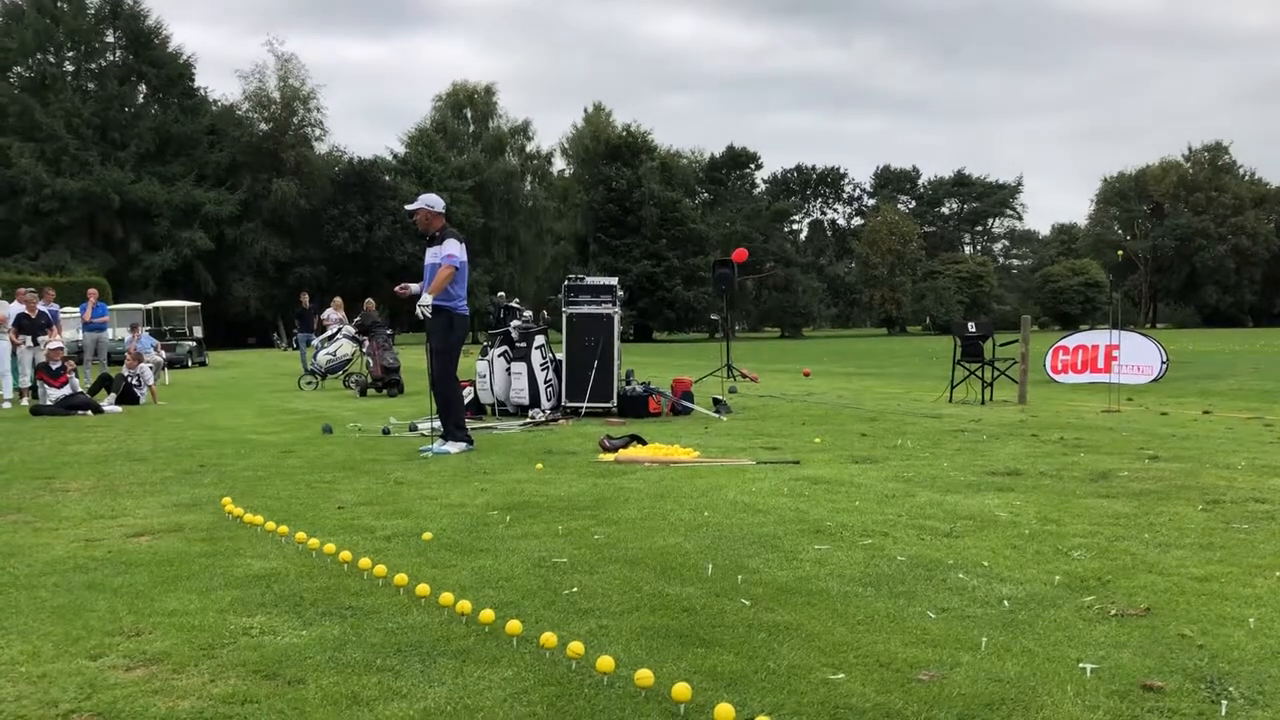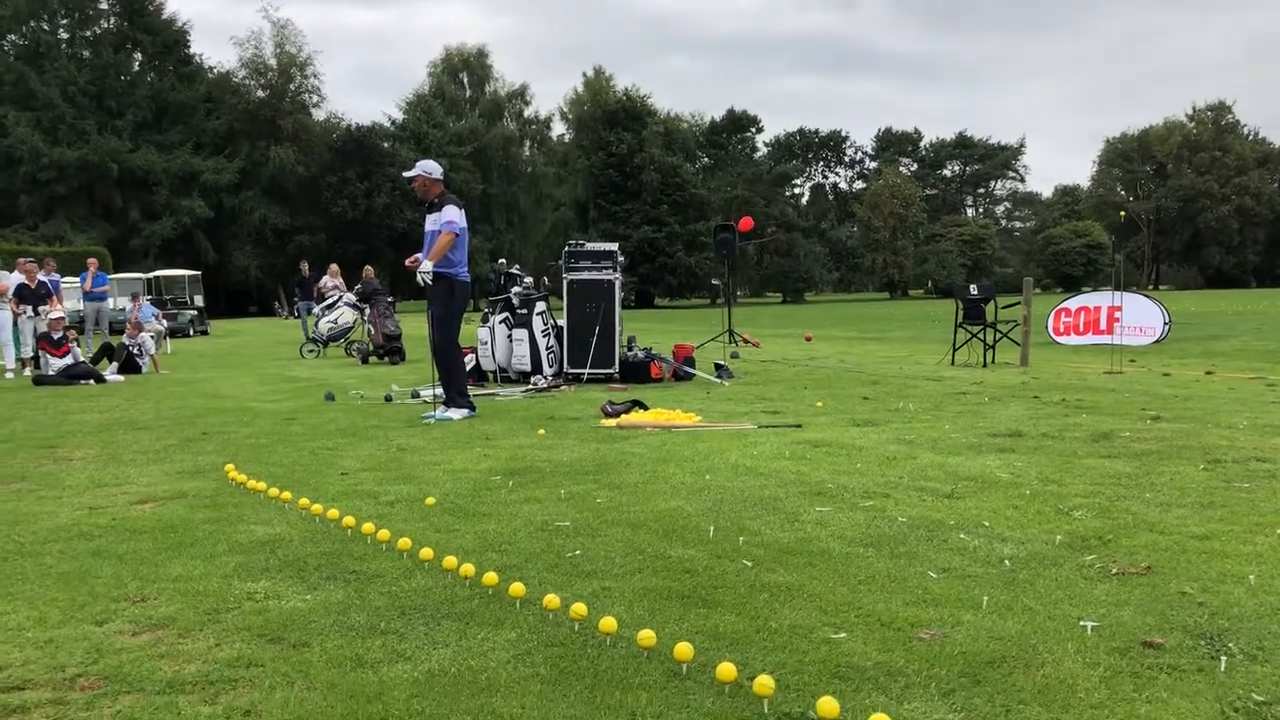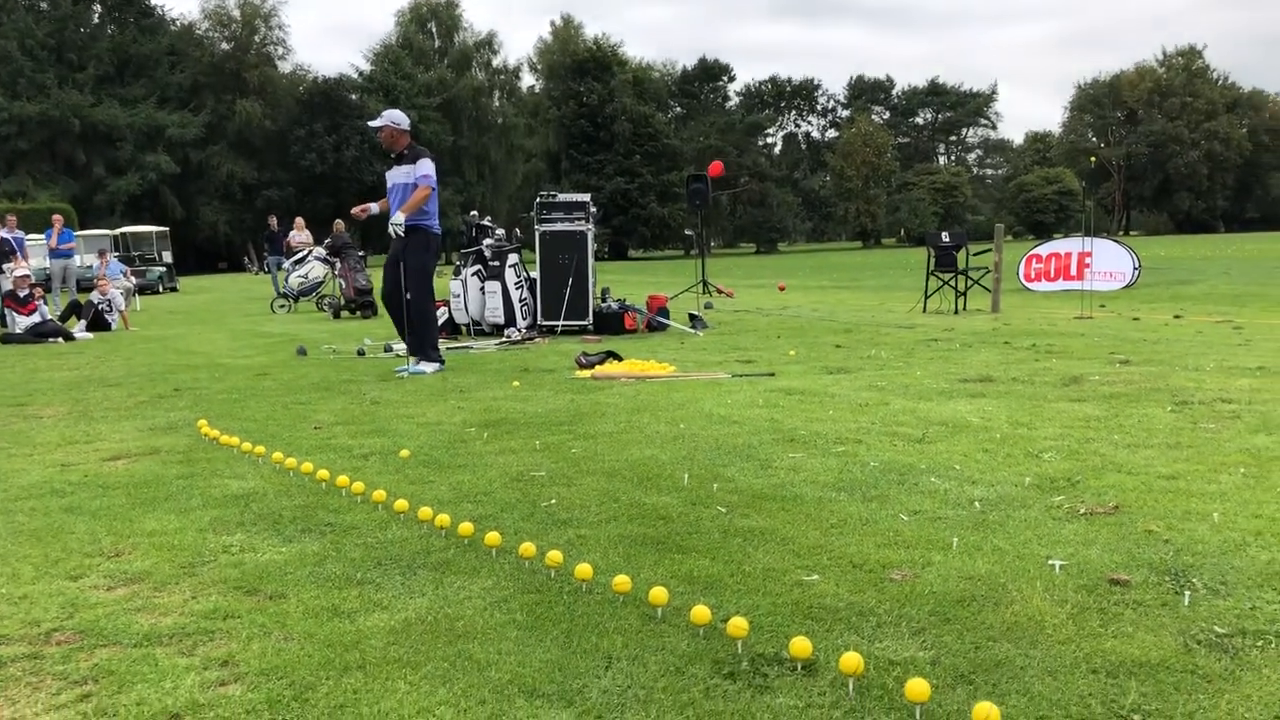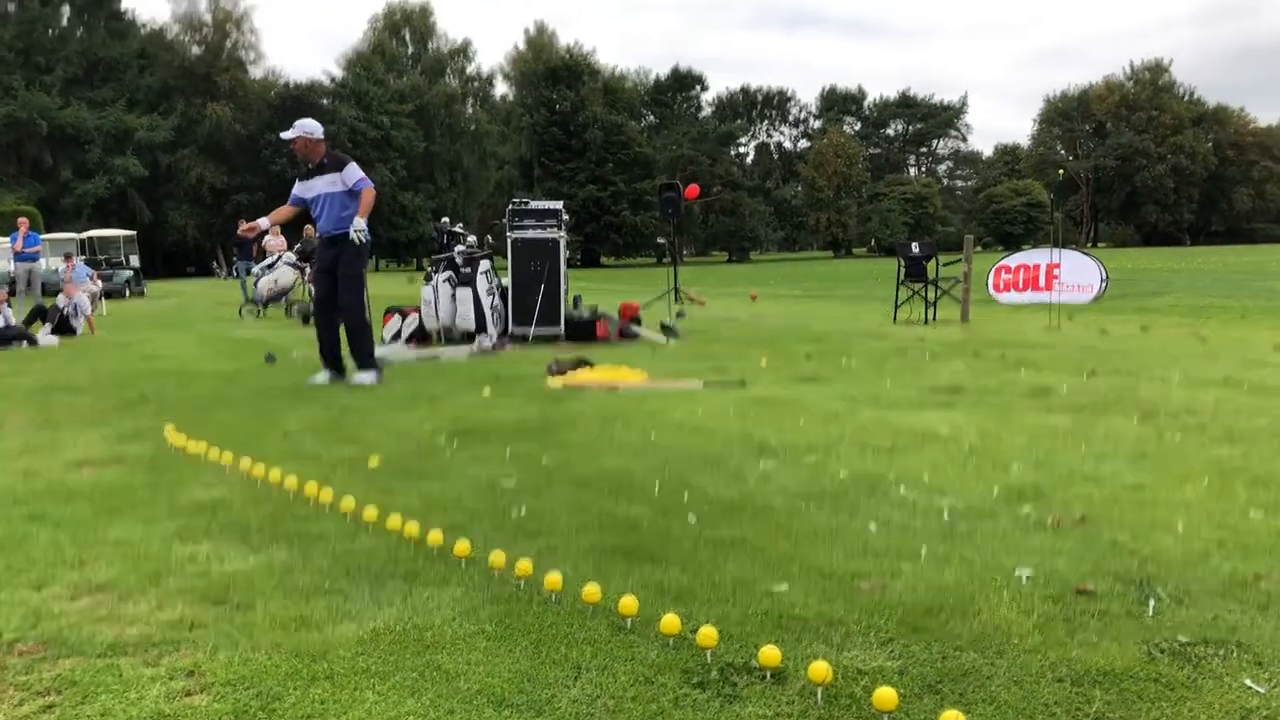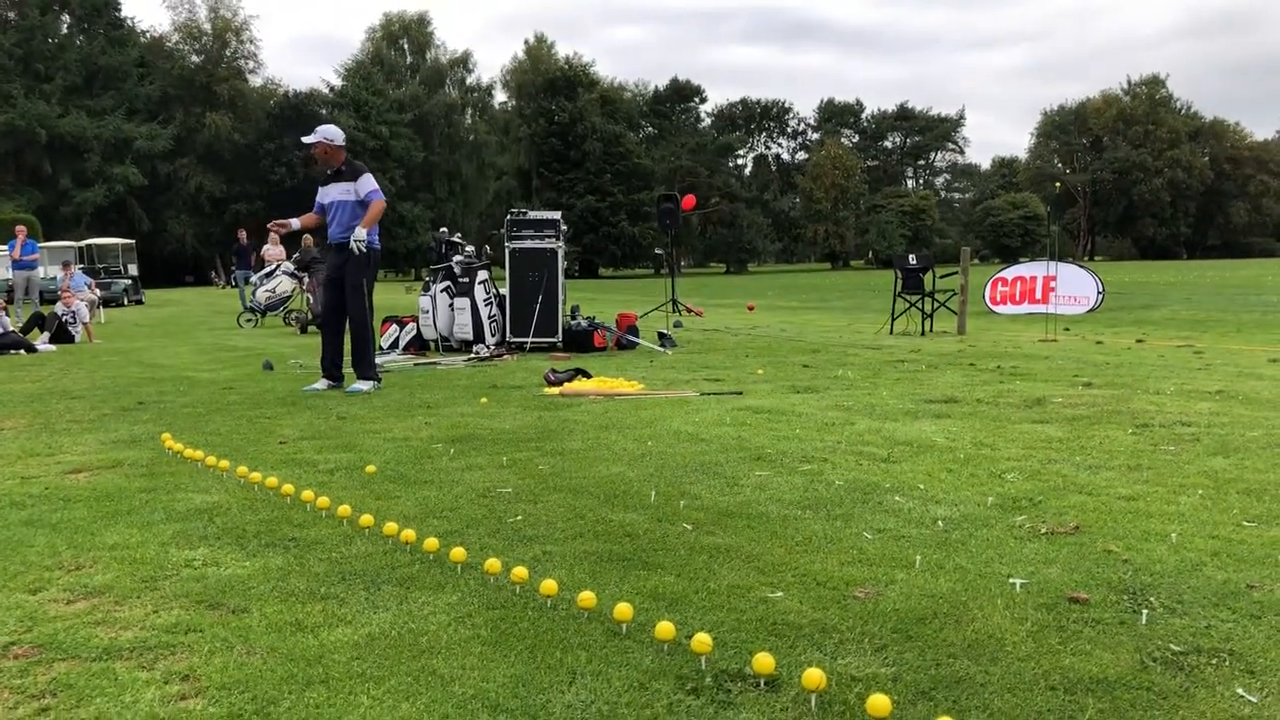
dt=1s
person 1, frame 1
left shoulder: (450, 238)
right shoulder: (432, 241)
left elbow: (448, 269)
left wrist: (428, 296)
right wrist: (415, 287)
left hip: (450, 316)
right hip: (437, 315)
left knee: (445, 378)
right knee: (438, 379)
left ankle: (460, 438)
right ankle: (449, 435)
person 1, frame 2
left shoulder: (450, 205)
right shoulder: (432, 208)
left elbow: (449, 235)
left wrist: (428, 262)
right wrist: (421, 256)
left hip: (451, 283)
right hip: (438, 282)
left knee: (446, 344)
right knee: (439, 345)
left ankle: (462, 404)
right ankle: (451, 402)
person 1, frame 3
left shoulder: (420, 158)
right shoulder: (394, 163)
left elbow: (425, 190)
left wrist: (401, 214)
right wrist: (372, 208)
left hip: (422, 234)
right hip: (400, 236)
left knee: (420, 297)
right knee: (391, 295)
left ankle: (432, 358)
right ankle: (418, 350)
person 1, frame 4
left shoulder: (342, 164)
right shoulder: (305, 177)
left elbow: (368, 191)
right elbow: (291, 208)
left wrist: (360, 220)
right wrist: (260, 224)
left hip: (351, 242)
right hip: (325, 245)
left knee: (351, 306)
right knee: (323, 307)
left ankle: (368, 367)
right ankle: (333, 367)
person 1, frame 5
left shoulder: (357, 173)
right shoulder: (326, 181)
left elbow: (379, 203)
right elbow: (318, 215)
left wrist: (362, 230)
right wrist: (291, 224)
left hip: (361, 251)
right hip: (335, 252)
left knee: (358, 314)
right knee: (330, 315)
left ankle: (368, 376)
right ankle: (331, 376)
